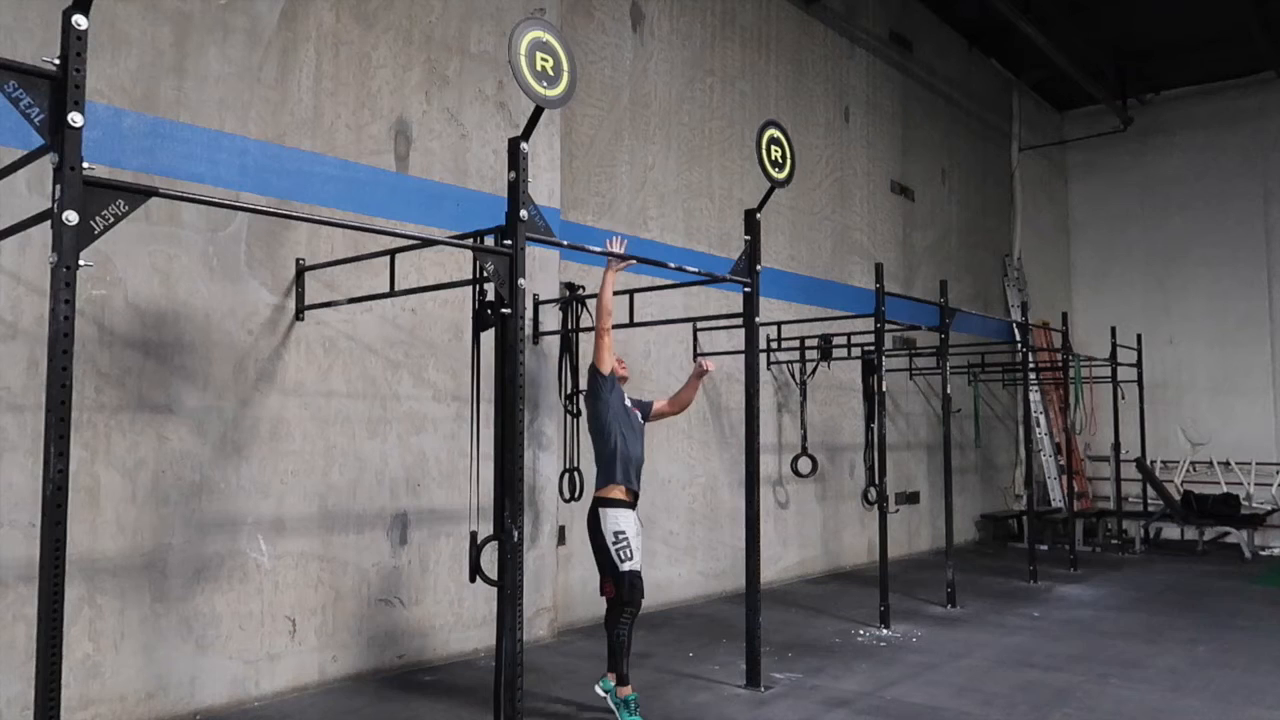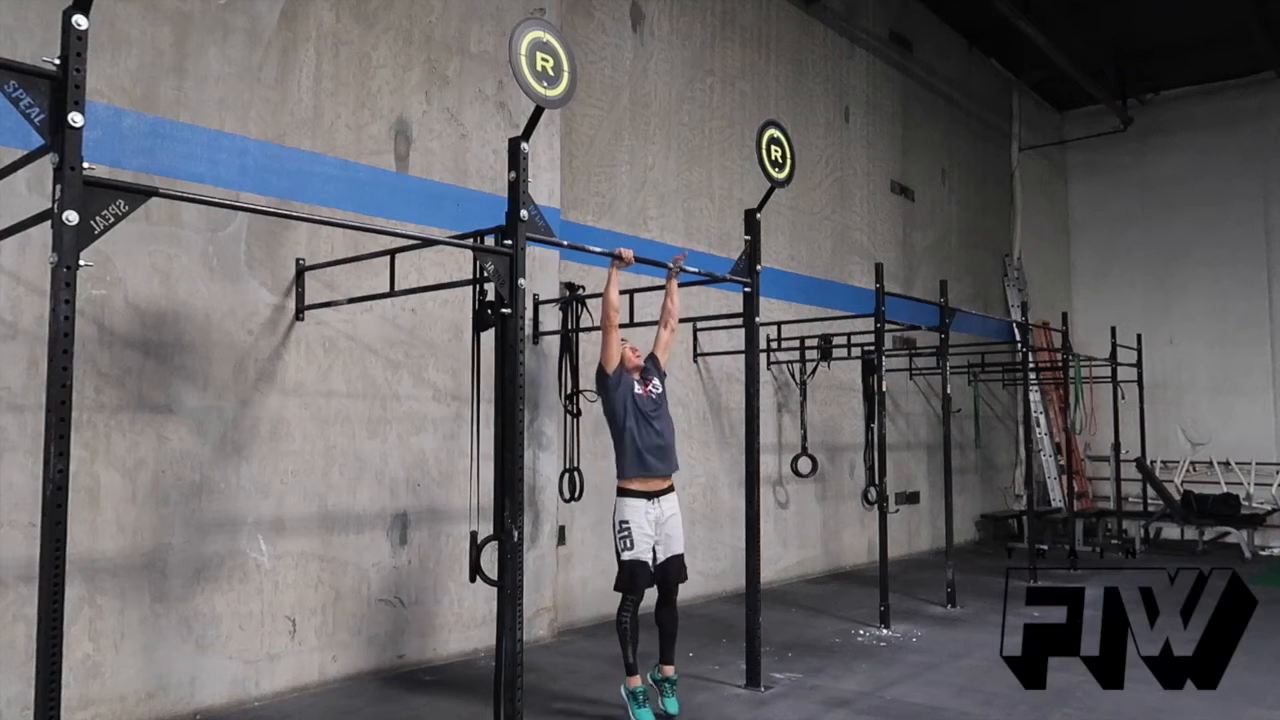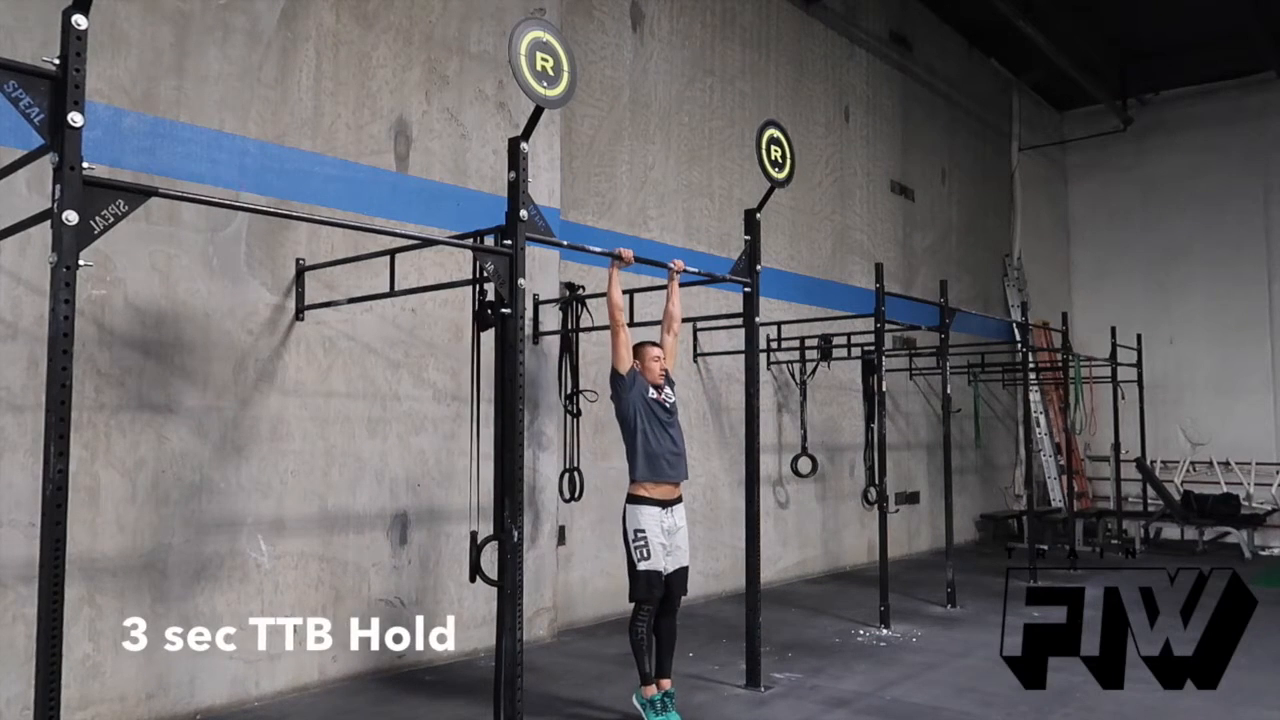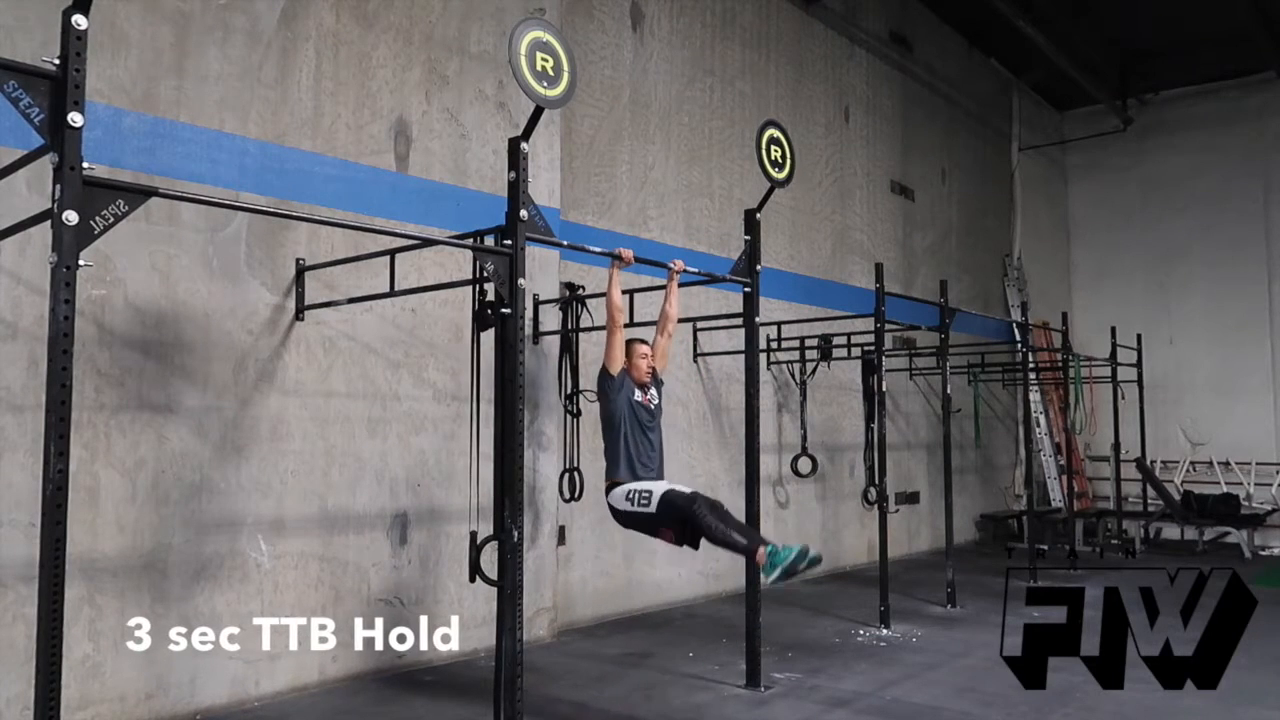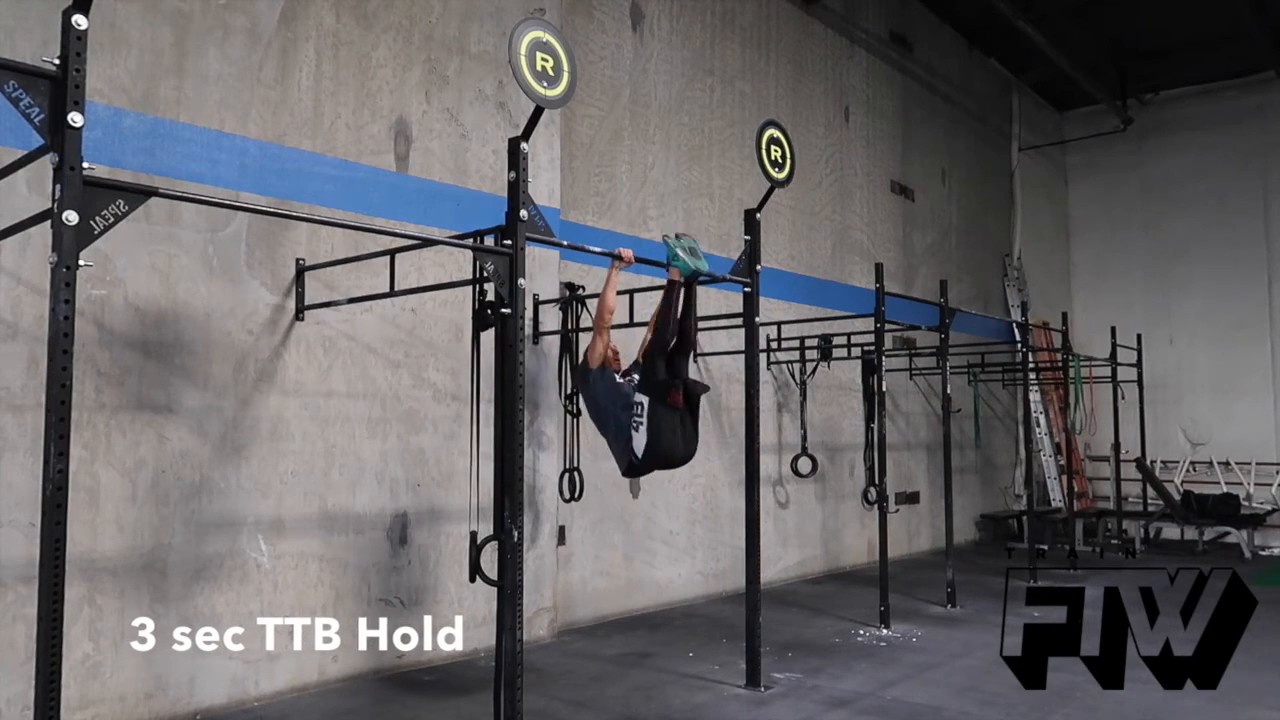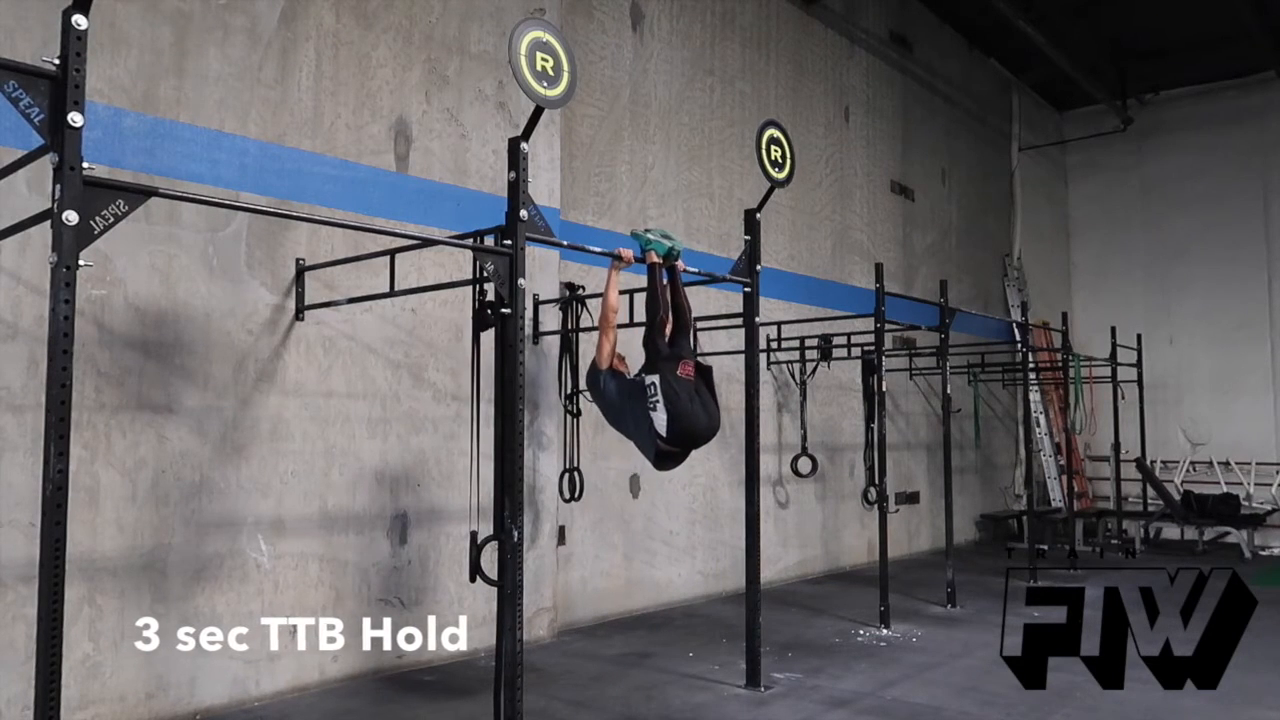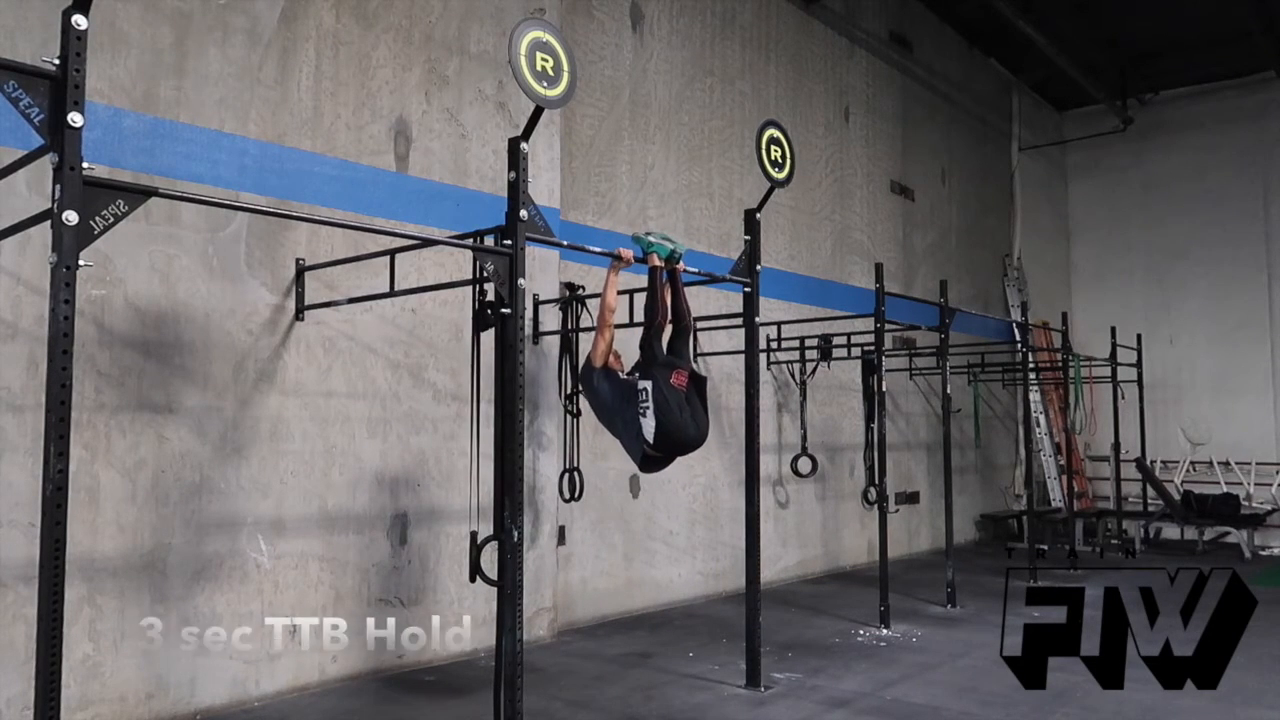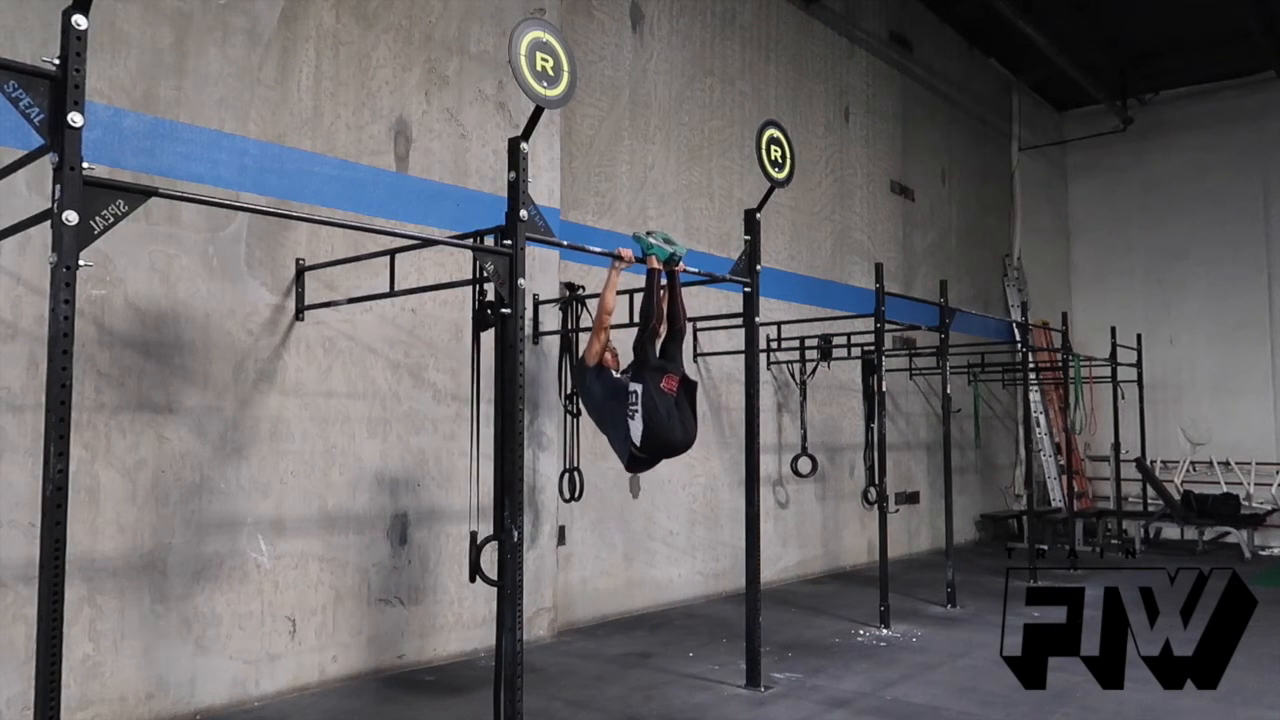
dt=0.7s
person 1, frame 1
left shoulder: (632, 405)
right shoulder: (601, 390)
left elbow: (675, 406)
right elbow: (604, 327)
left wrist: (696, 376)
right wrist: (610, 270)
left hip: (627, 511)
right hip: (611, 511)
left knee: (622, 601)
right knee: (627, 601)
left ankle: (612, 677)
person 1, frame 2
left shoulder: (654, 376)
right shoulder: (614, 383)
left elbow: (668, 325)
right elbow: (610, 321)
left wrist: (673, 277)
right wrist: (616, 270)
left hip: (667, 498)
right hip: (634, 501)
left knee: (669, 589)
right knee: (633, 592)
left ankle: (665, 673)
person 1, frame 3
left shoulder: (666, 387)
right shoulder: (628, 388)
left elbow: (672, 326)
right elbow: (619, 324)
left wrist: (674, 280)
right wrist: (615, 269)
left hip: (676, 509)
right hip: (645, 510)
left knee: (671, 602)
right knee: (648, 602)
person 1, frame 4
left shoulder: (653, 385)
right shoulder: (615, 385)
left elbow: (665, 330)
right elbow: (615, 324)
left wrist: (673, 281)
right wrist: (616, 271)
left hip: (655, 485)
right hip: (627, 492)
left knee: (710, 510)
right knee: (695, 508)
left ankle: (767, 556)
right ankle: (766, 557)
person 1, frame 5
left shoulder: (635, 375)
right shoulder: (593, 377)
left elbow: (655, 327)
right elbow: (603, 323)
left wrist: (681, 283)
right wrist: (615, 269)
left hip: (680, 446)
left knee: (682, 346)
right knee: (658, 352)
right ankle: (678, 272)
person 1, frame 6
left shoulder: (644, 379)
right shoulder: (603, 382)
left elbow: (664, 327)
right elbow: (608, 325)
left wrist: (673, 276)
right wrist: (615, 270)
left hip: (701, 424)
right hip: (671, 431)
person 1, frame 7
left shoulder: (639, 376)
right shoulder: (596, 378)
left elbow: (661, 323)
right elbow: (605, 324)
left wrist: (672, 277)
right wrist: (614, 270)
person 1, frame 8
left shoulder: (635, 375)
right shoulder: (591, 376)
left elbow: (658, 325)
right elbow: (602, 323)
left wrist: (672, 277)
right wrist: (616, 269)
